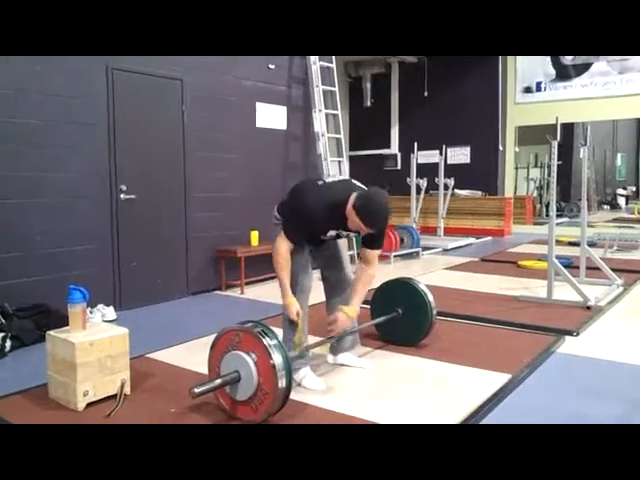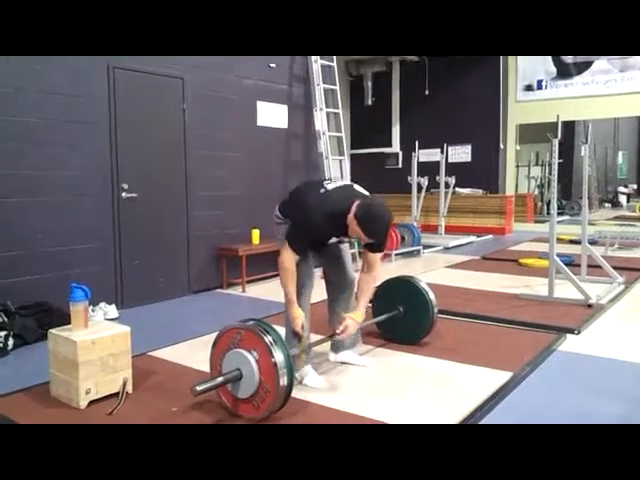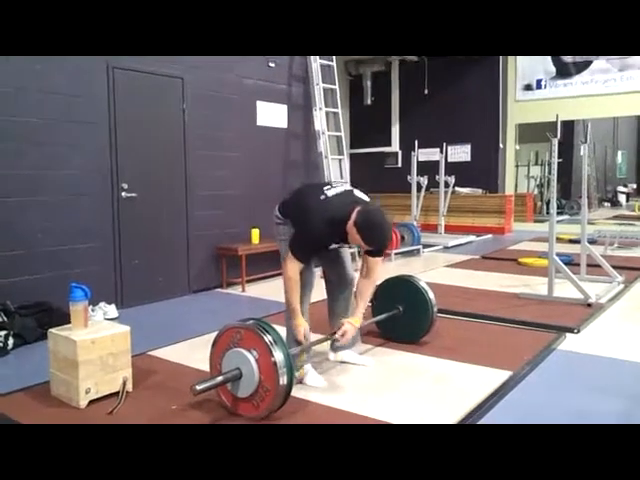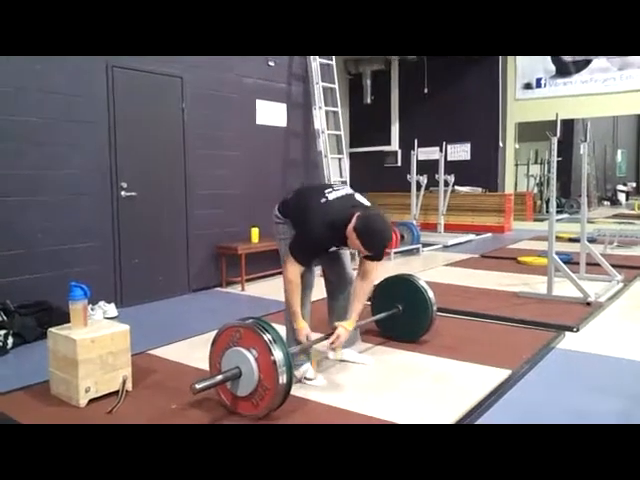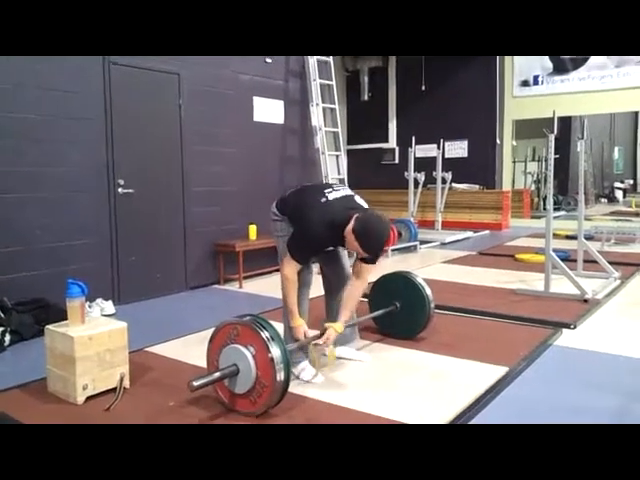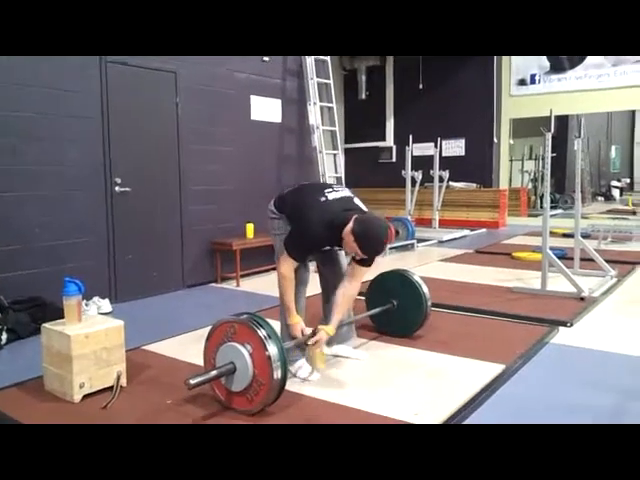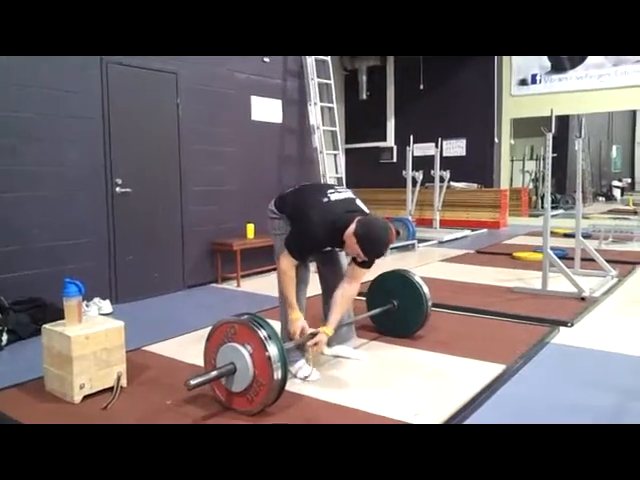
dt=0.1s
person 1, frame 1
left shoulder: (375, 215)
right shoulder: (314, 207)
left elbow: (368, 265)
right elbow: (282, 248)
left wrist: (351, 309)
right wrist: (287, 297)
left hip: (327, 231)
right hip: (292, 223)
left knee: (343, 281)
right knee: (299, 288)
left ankle: (341, 349)
right ankle: (297, 365)
person 1, frame 2
left shoulder: (375, 220)
right shoulder: (315, 215)
left elbow: (371, 270)
right elbow: (287, 259)
left wrist: (358, 315)
right wrist: (293, 308)
left hip: (330, 228)
right hip: (291, 221)
left knee: (345, 280)
right knee: (302, 287)
left ankle: (342, 348)
right ankle: (299, 363)
person 1, frame 3
left shoulder: (374, 226)
right shoulder: (317, 225)
left elbow: (370, 275)
right elbow: (291, 270)
left wrist: (355, 320)
right wrist: (297, 319)
right hip: (292, 221)
left knee: (345, 280)
right knee: (303, 285)
left ankle: (341, 348)
right ankle: (299, 362)
person 1, frame 4
left shoulder: (374, 229)
right shoulder: (317, 228)
left elbow: (366, 278)
right elbow: (291, 273)
left wrist: (349, 324)
right wrist: (299, 322)
right hip: (291, 221)
left knee: (344, 279)
right knee: (303, 284)
left ankle: (342, 346)
right ankle: (299, 361)
person 1, frame 5
left shoulder: (371, 232)
right shoulder: (316, 227)
left elbow: (358, 280)
right elbow: (289, 271)
left wrist: (339, 325)
right wrist: (295, 321)
right hip: (288, 218)
left knee: (341, 278)
right knee: (300, 283)
left ankle: (342, 342)
right ankle: (297, 358)
person 1, frame 6
left shoulder: (368, 232)
right shoulder: (314, 226)
left elbow: (352, 282)
right elbow: (285, 269)
left wrist: (329, 328)
right wrist: (292, 318)
right hip: (285, 216)
left knee: (337, 276)
right knee: (297, 280)
left ankle: (338, 341)
right ankle: (294, 356)
person 1, frame 7
left shoulder: (370, 235)
right shoulder: (316, 226)
left elbow: (350, 284)
right elbow: (285, 264)
left wrist: (328, 329)
right wrist: (294, 314)
right hip: (286, 216)
left knee: (337, 277)
right knee: (297, 281)
left ankle: (338, 341)
right ankle: (294, 357)
